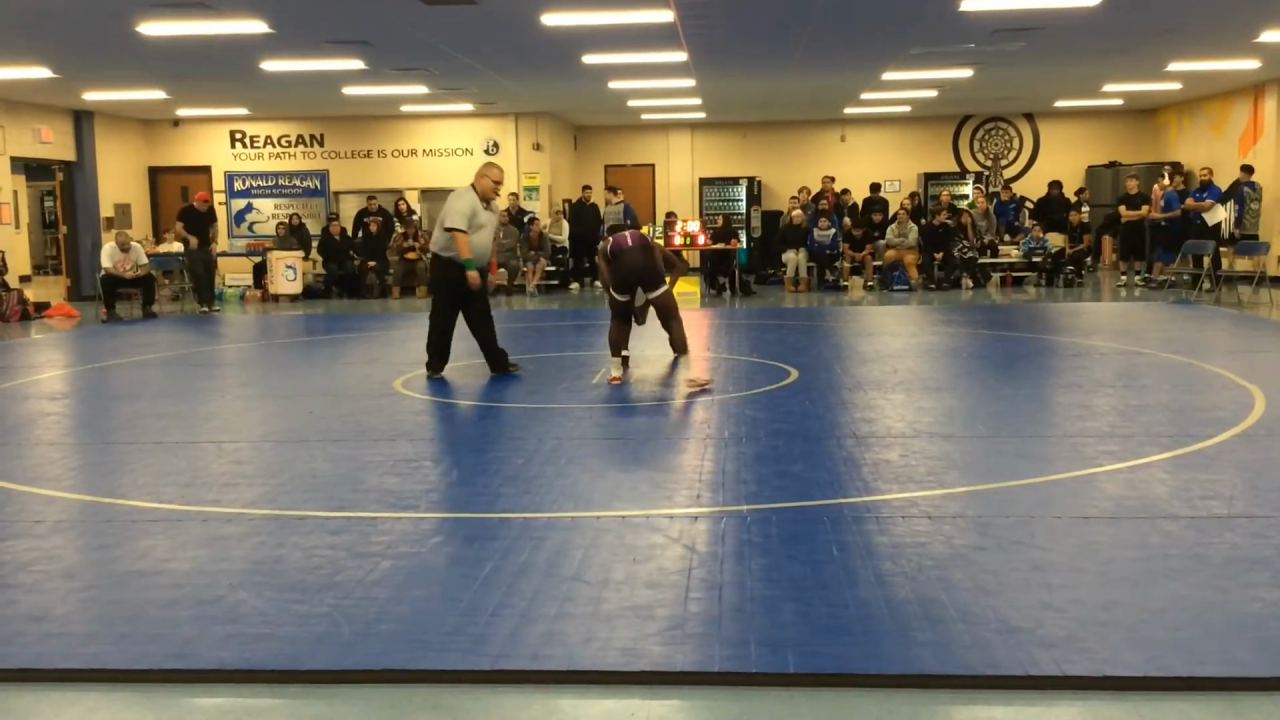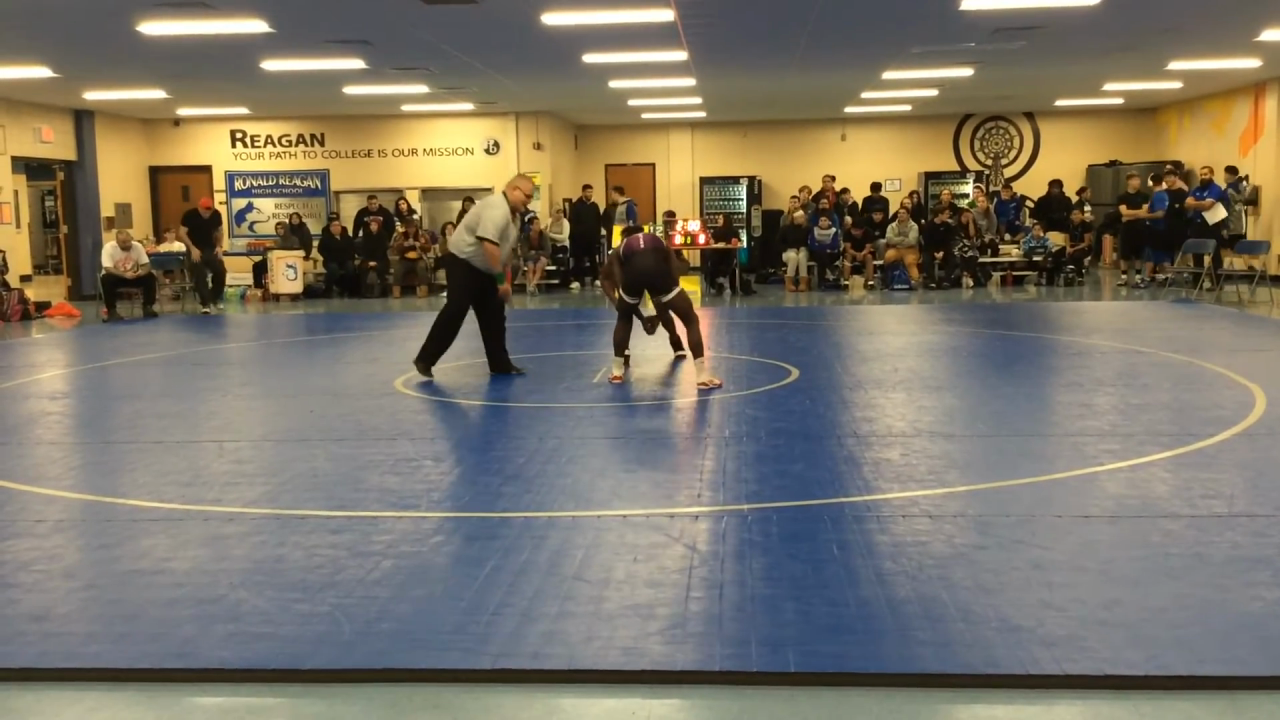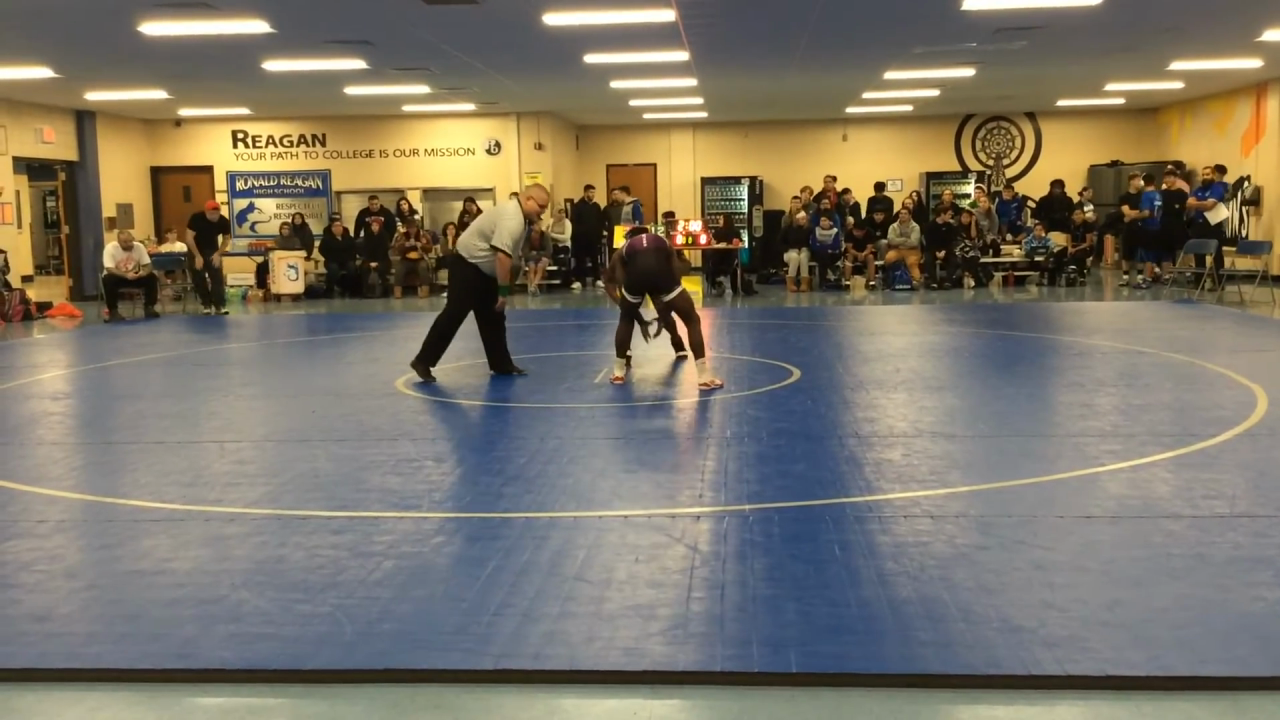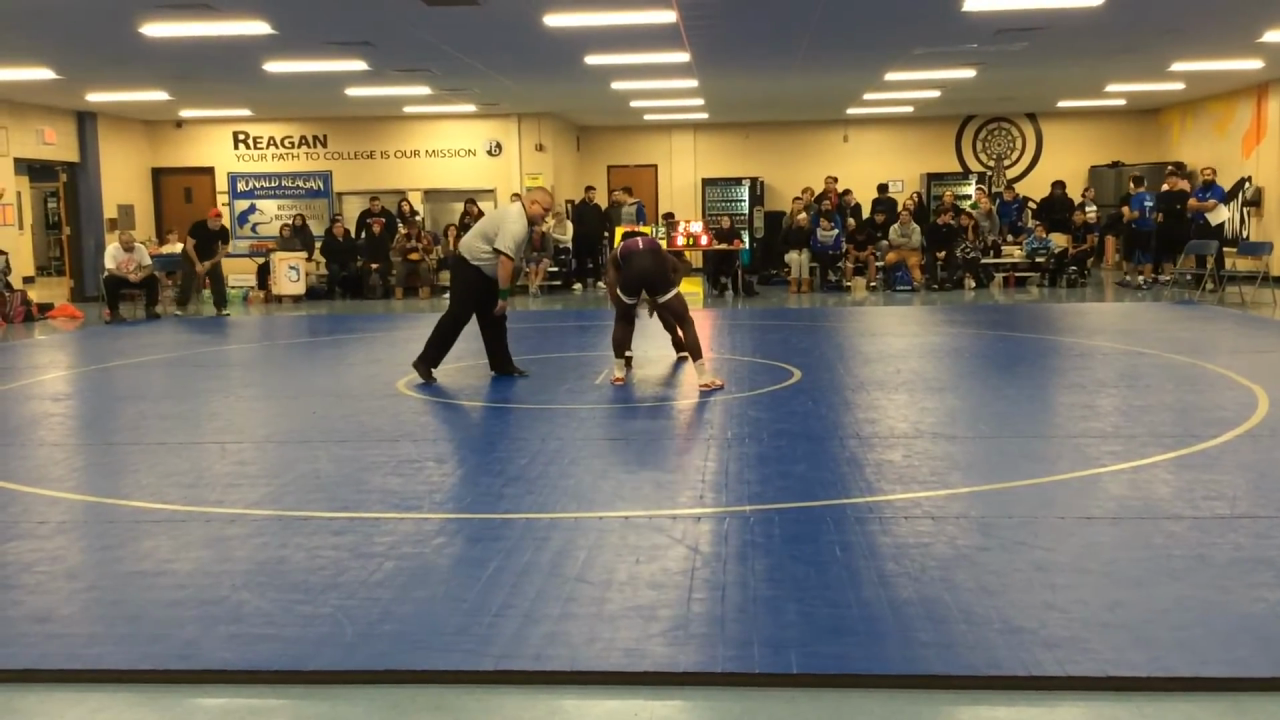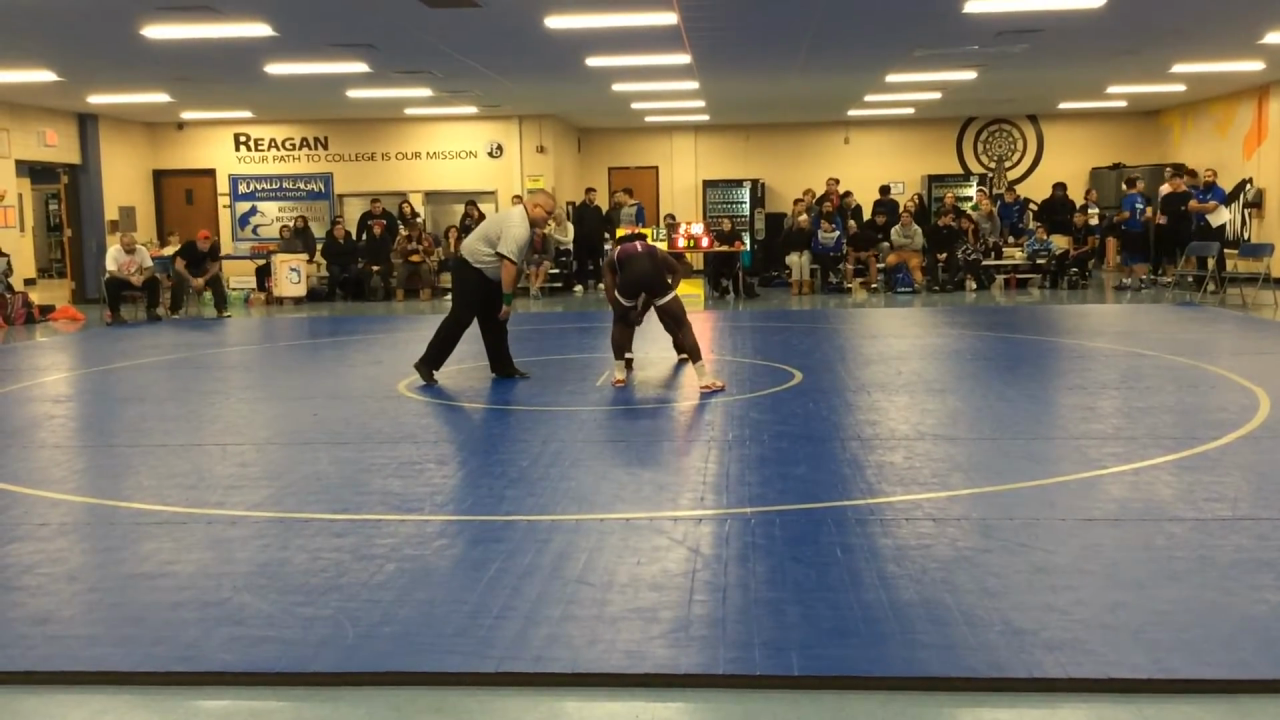
dt=0.3s
person 1, frame 1
left shoulder: (491, 205)
right shoulder: (463, 199)
left elbow: (489, 240)
right elbow: (459, 233)
left wrist: (490, 269)
right wrist: (470, 267)
left hip: (474, 269)
right hip: (447, 266)
left knee: (482, 317)
right knee: (443, 318)
left ankle: (499, 363)
right ankle: (435, 366)
person 1, frame 2
left shoulder: (513, 214)
right shoulder: (496, 209)
left elbow: (505, 250)
right elbow: (489, 246)
left wrist: (506, 278)
right wrist: (500, 280)
left hip: (485, 272)
right hip: (462, 266)
left knee: (495, 318)
right knee: (454, 314)
left ankle: (500, 365)
right ankle: (424, 360)
person 1, frame 3
left shoulder: (519, 216)
right shoulder: (512, 219)
left elbow: (508, 256)
right elbow: (502, 257)
left wrist: (503, 289)
right wrist: (504, 292)
left hip: (485, 271)
right hip: (467, 266)
left knee: (493, 318)
right knee: (454, 315)
left ankle: (502, 365)
right ankle: (423, 361)
person 1, frame 4
left shoulder: (521, 217)
right shoulder: (515, 222)
left elbow: (509, 258)
right elbow: (505, 260)
left wrist: (502, 293)
right wrist: (503, 296)
left hip: (486, 271)
right hip: (469, 267)
left knee: (494, 319)
right knee: (457, 317)
left ankle: (503, 366)
right ankle: (425, 362)
person 1, frame 5
left shoulder: (521, 219)
right shoulder: (518, 226)
left elbow: (510, 262)
right elbow: (508, 264)
right wrist: (508, 301)
left hip: (487, 273)
right hip: (470, 269)
left knee: (495, 320)
right knee: (460, 319)
left ankle: (504, 367)
right ankle: (427, 363)
person 2, frame 1
left shoulder: (606, 245)
right shoulder: (643, 237)
left elbow: (608, 280)
right elbow: (660, 269)
left wrist: (632, 308)
right wrist: (647, 300)
left hip: (622, 269)
right hip: (647, 266)
left knee: (619, 321)
right knee: (673, 319)
left ankle: (616, 372)
person 2, frame 2
left shoulder: (619, 249)
right shoulder: (659, 241)
left elbow: (618, 283)
right elbow: (672, 276)
right wrist: (659, 315)
left hip: (633, 271)
right hip: (659, 270)
left knee: (624, 319)
right knee: (691, 320)
left ankle: (617, 372)
right ankle: (703, 377)
person 2, frame 3
left shoulder: (622, 251)
right shoulder: (663, 243)
right elbow: (675, 276)
left wrist: (642, 322)
right wrist: (665, 318)
left hip: (635, 272)
right hip: (661, 270)
left knee: (626, 320)
right knee: (692, 320)
left ankle: (618, 373)
right ankle: (705, 377)
person 2, frame 4
left shoulder: (617, 252)
right shoulder: (655, 244)
left elbow: (612, 289)
right elbow: (678, 270)
left wrist: (626, 309)
left hip: (630, 272)
right hip: (656, 270)
left knee: (622, 321)
right knee: (686, 322)
left ankle: (618, 374)
right ankle: (704, 379)
person 2, frame 5
left shoulder: (613, 256)
right shoulder: (652, 250)
left elbow: (611, 295)
left wrist: (630, 313)
left hip: (629, 276)
right hip: (654, 273)
left knee: (620, 322)
right knee: (683, 325)
left ankle: (619, 375)
right ankle: (705, 380)
